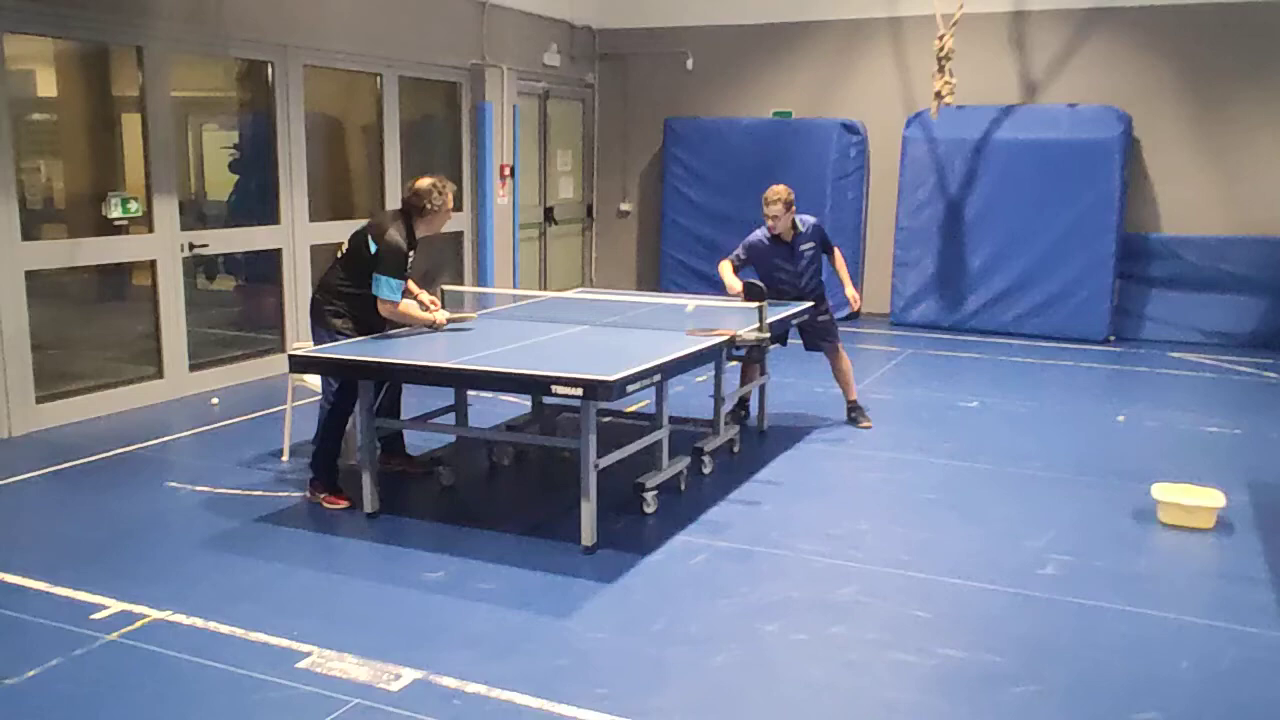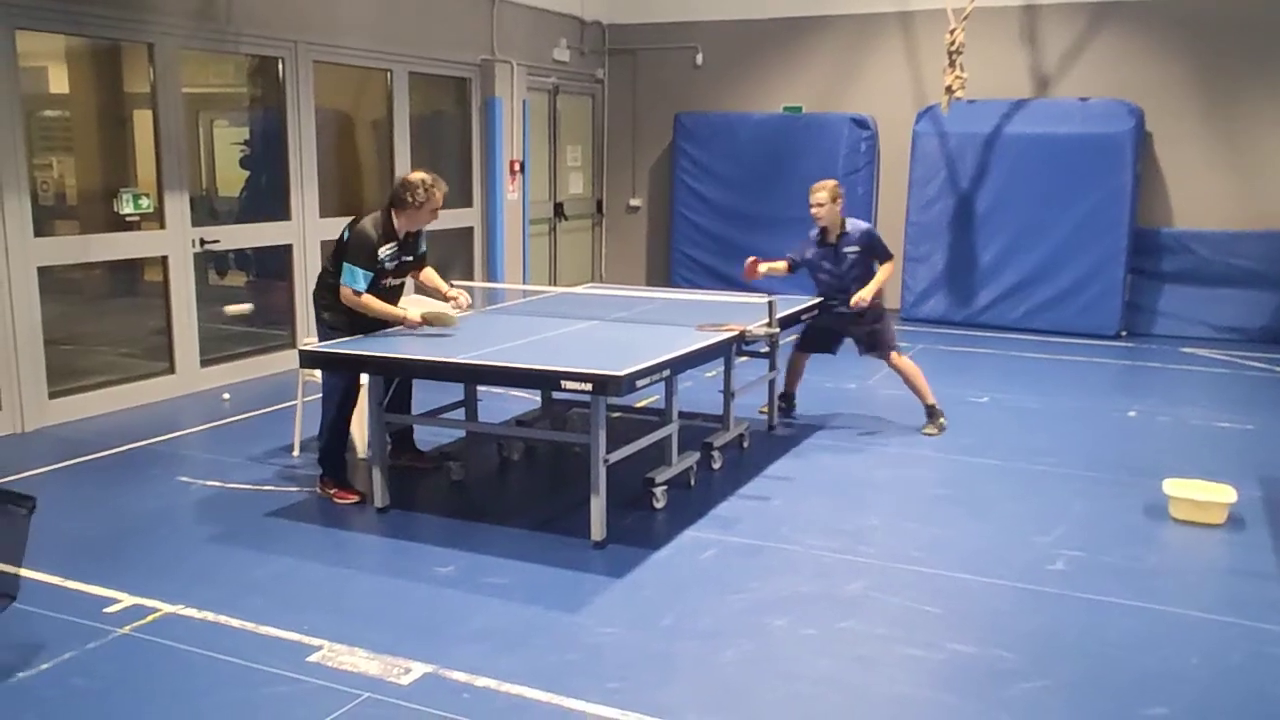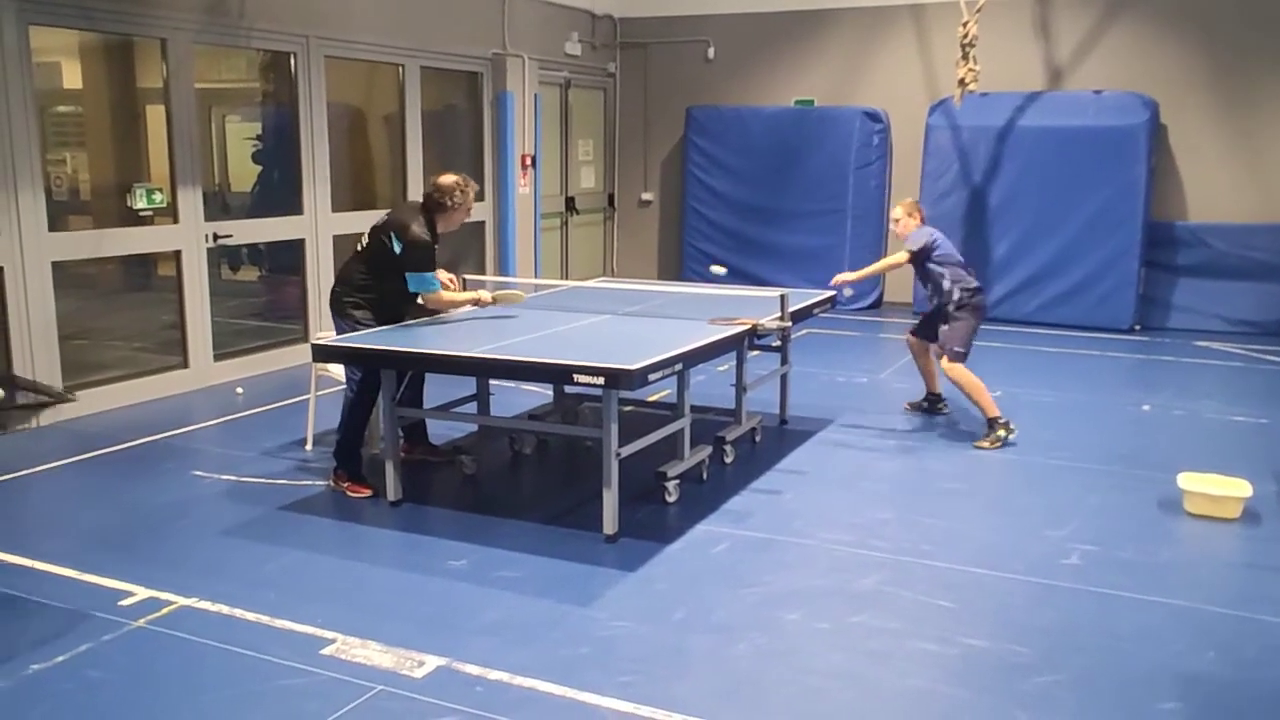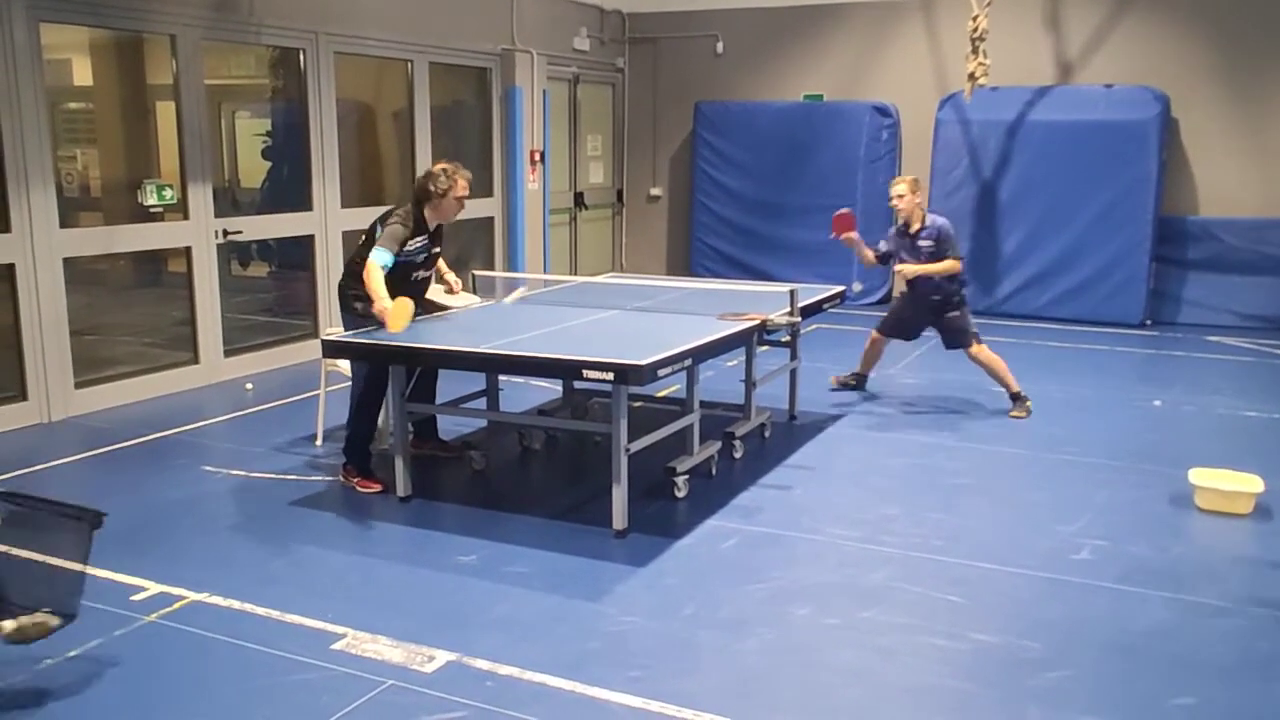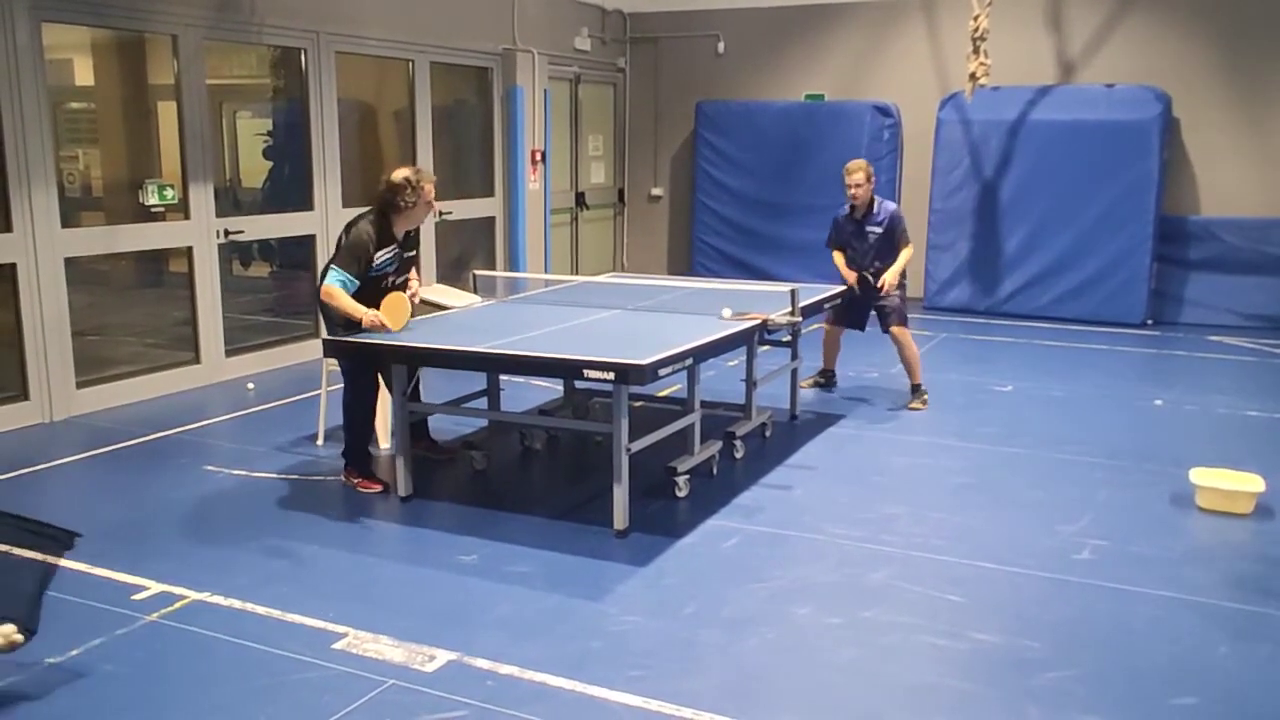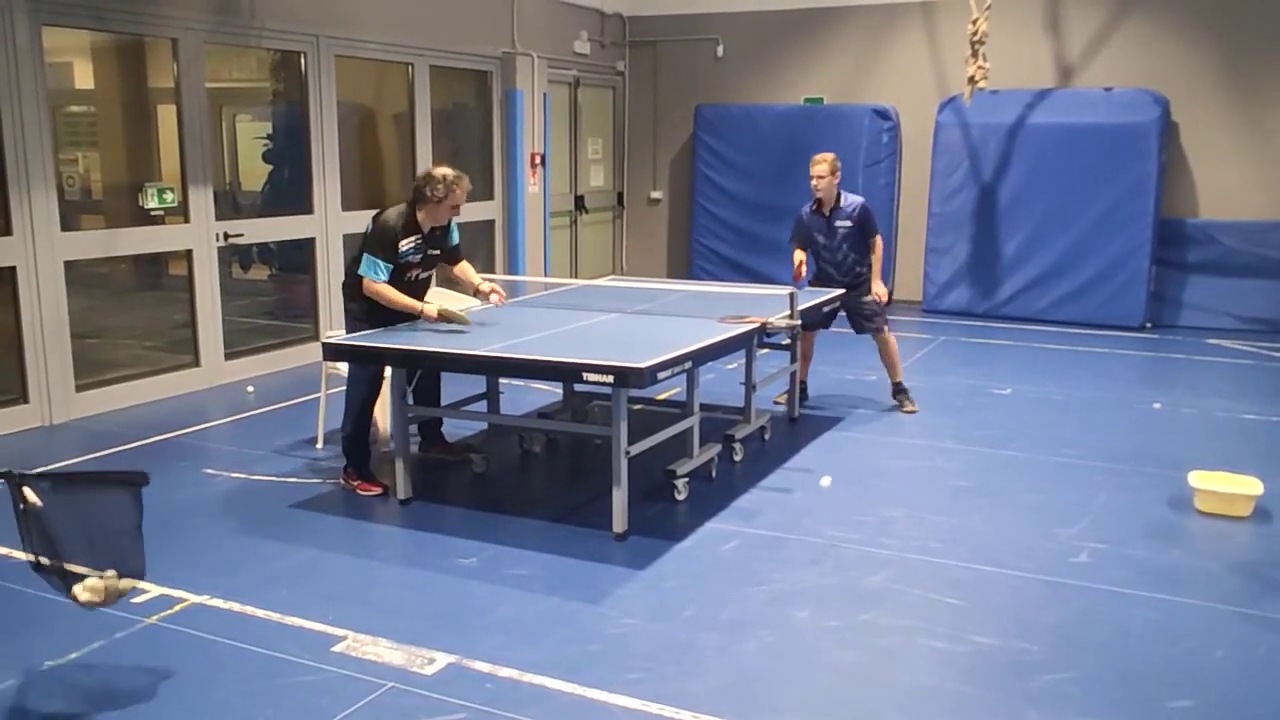
dt=0.7s
person 1, frame 1
left shoulder: (402, 226)
right shoulder: (393, 240)
right elbow: (388, 307)
left wrist: (418, 293)
right wrist: (430, 320)
left hip: (364, 316)
right hip: (337, 317)
left knee: (388, 379)
right knee: (341, 395)
left ankle: (392, 452)
right ankle: (322, 482)
person 1, frame 2
left shoulder: (413, 231)
right shoulder: (367, 233)
left elbow: (419, 267)
right elbow: (349, 295)
left wrist: (447, 291)
right wrist: (401, 317)
left hip: (376, 314)
right hip: (340, 314)
left knee: (399, 375)
right knee: (342, 390)
left ankle: (402, 448)
right ankle: (331, 476)
person 1, frame 3
left shoulder: (418, 214)
right shoulder: (416, 236)
right elbow: (433, 299)
left wrist: (435, 272)
right wrist: (473, 298)
left hip: (386, 304)
right hip: (357, 306)
left knee: (410, 368)
right knee: (365, 384)
left ankle: (414, 441)
right ankle: (345, 470)
person 1, frame 4
left shoulder: (434, 222)
right shoulder: (400, 225)
right elbow: (372, 268)
left wrist: (445, 273)
right wrist: (382, 301)
right hip: (367, 303)
left knee: (425, 365)
right knee: (372, 379)
left ankle: (425, 436)
right ankle: (354, 465)
person 1, frame 5
left shoulder: (410, 227)
right shoulder: (363, 236)
right elbow: (328, 291)
left wrist: (413, 282)
right wrist: (365, 315)
right hip: (348, 314)
left knee: (406, 373)
right knee: (362, 384)
left ankle: (418, 437)
right ankle: (356, 466)
person 1, frame 6
left shoulder: (445, 226)
right shoulder: (389, 225)
left elbow: (456, 262)
right elbow: (372, 286)
left wrist: (480, 285)
right wrist: (421, 309)
left hip: (409, 308)
right hip: (368, 309)
left knee: (427, 368)
right knee: (366, 382)
left ankle: (432, 439)
right ankle: (355, 467)
person 2, frame 1
left shoulder: (812, 227)
right shoulder: (758, 241)
left elbow: (833, 252)
right elbow: (726, 263)
left wrist: (848, 286)
right wrist: (730, 278)
left hip: (813, 301)
right hip: (775, 303)
left knee: (835, 350)
left ankle: (853, 406)
right ankle: (742, 404)
person 2, frame 2
left shoulder: (862, 232)
right shoulder: (812, 242)
left elbow: (888, 262)
right elbow: (788, 265)
left wrist: (870, 290)
right wrist: (764, 267)
left hip: (866, 309)
right hip: (831, 309)
left knee: (894, 358)
right knee: (800, 350)
left ankle: (933, 411)
right ankle: (787, 400)
person 2, frame 3
left shoulder: (924, 235)
right shoulder: (929, 243)
left elbow: (900, 258)
left wrist: (856, 275)
left hip: (963, 307)
right hip: (951, 305)
left knee: (950, 365)
right knee: (915, 338)
left ankle: (999, 423)
right ankle: (934, 398)
person 2, frame 4
left shoulder: (940, 226)
right shoulder: (897, 233)
left elbow: (956, 265)
right elbow: (873, 260)
left wrist: (918, 269)
right wrist: (856, 243)
left hip: (948, 301)
right hip: (915, 299)
left knee: (976, 350)
right knee: (877, 337)
left ankle: (1018, 397)
right ankle: (860, 378)
person 2, frame 5
left shoulder: (890, 212)
right shoulder: (842, 217)
left elbow: (906, 248)
right elbow: (837, 250)
left wrist: (893, 271)
right wrist: (846, 272)
left hip: (886, 284)
right hip: (856, 283)
left knee: (899, 332)
right knee: (832, 327)
left ankle: (918, 390)
right ankle: (827, 374)
person 2, frame 6
left shoulder: (857, 207)
right shoulder: (807, 214)
left elbow: (875, 242)
right elbow: (800, 246)
left wrist: (877, 280)
right wrist: (800, 260)
left hip: (859, 283)
right hip: (824, 283)
left knee: (882, 333)
right knee: (805, 331)
left ankle: (899, 389)
right ankle: (800, 388)
